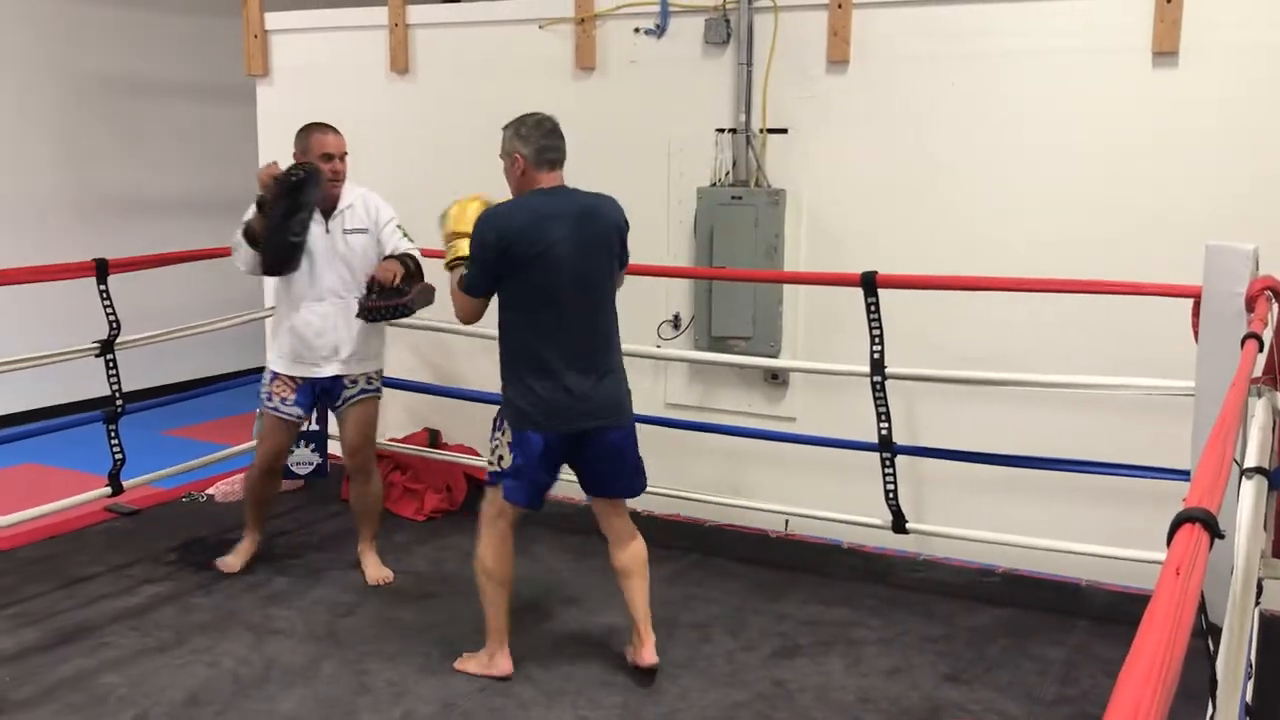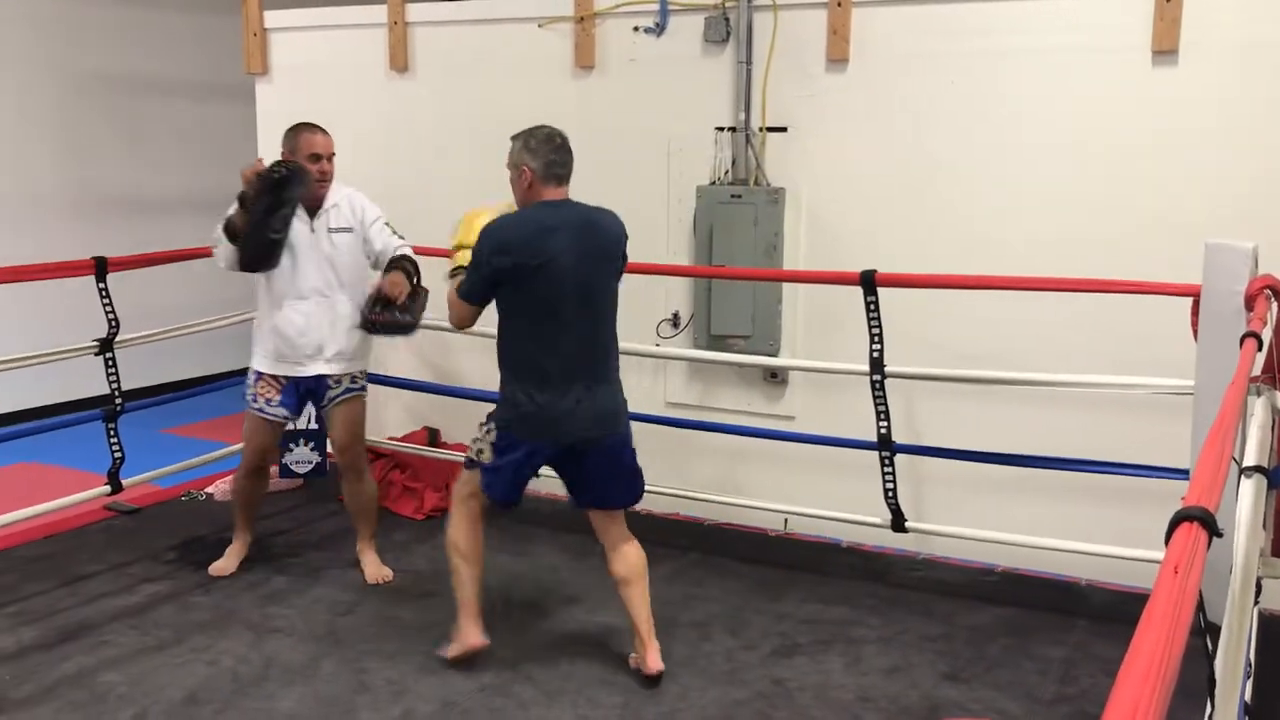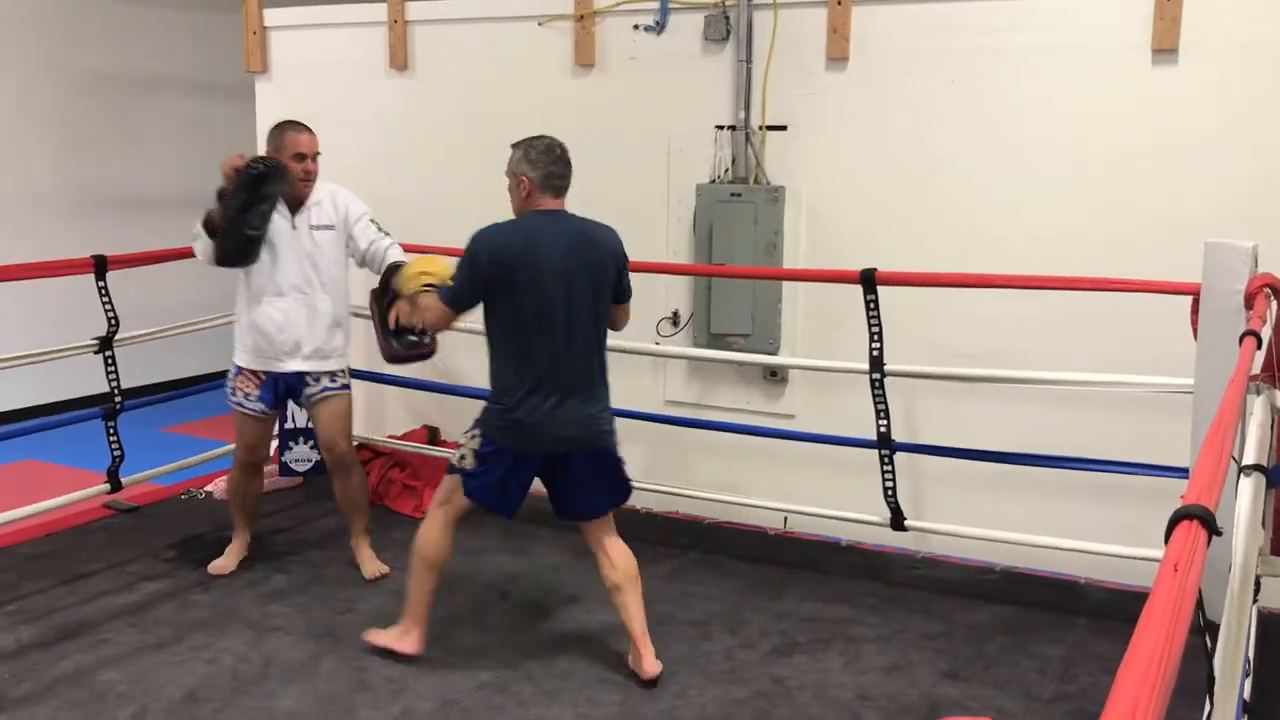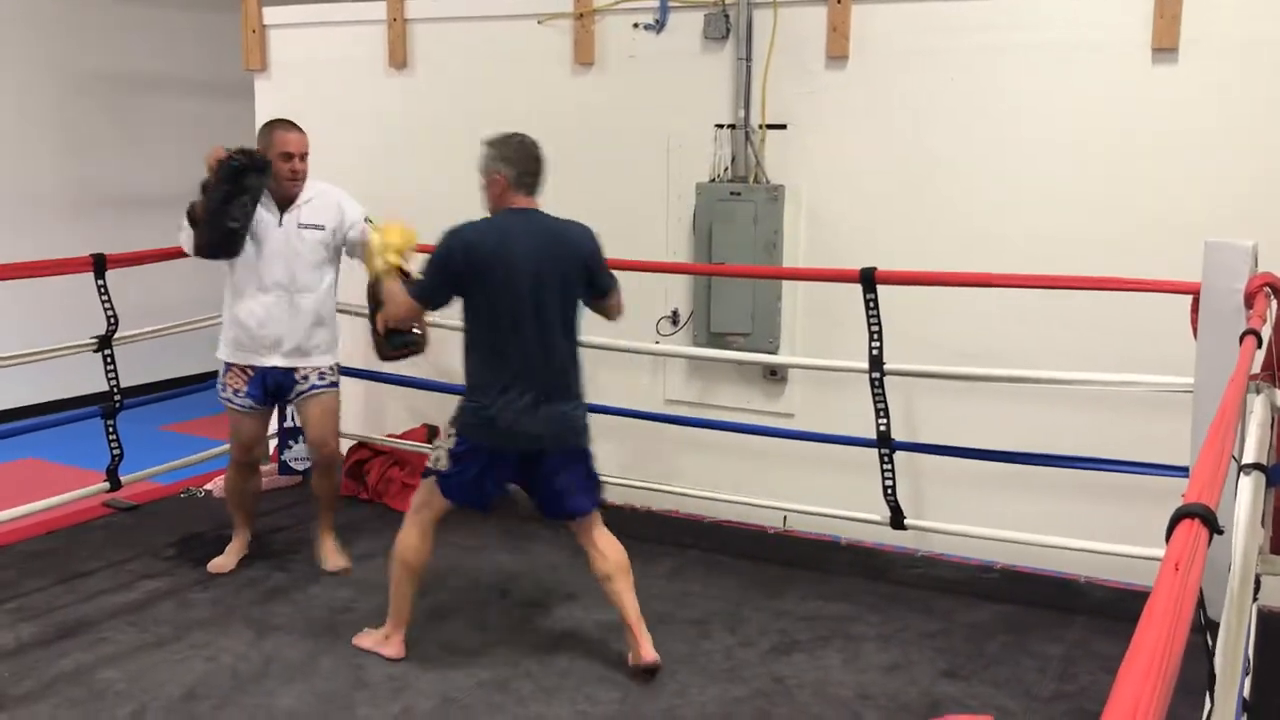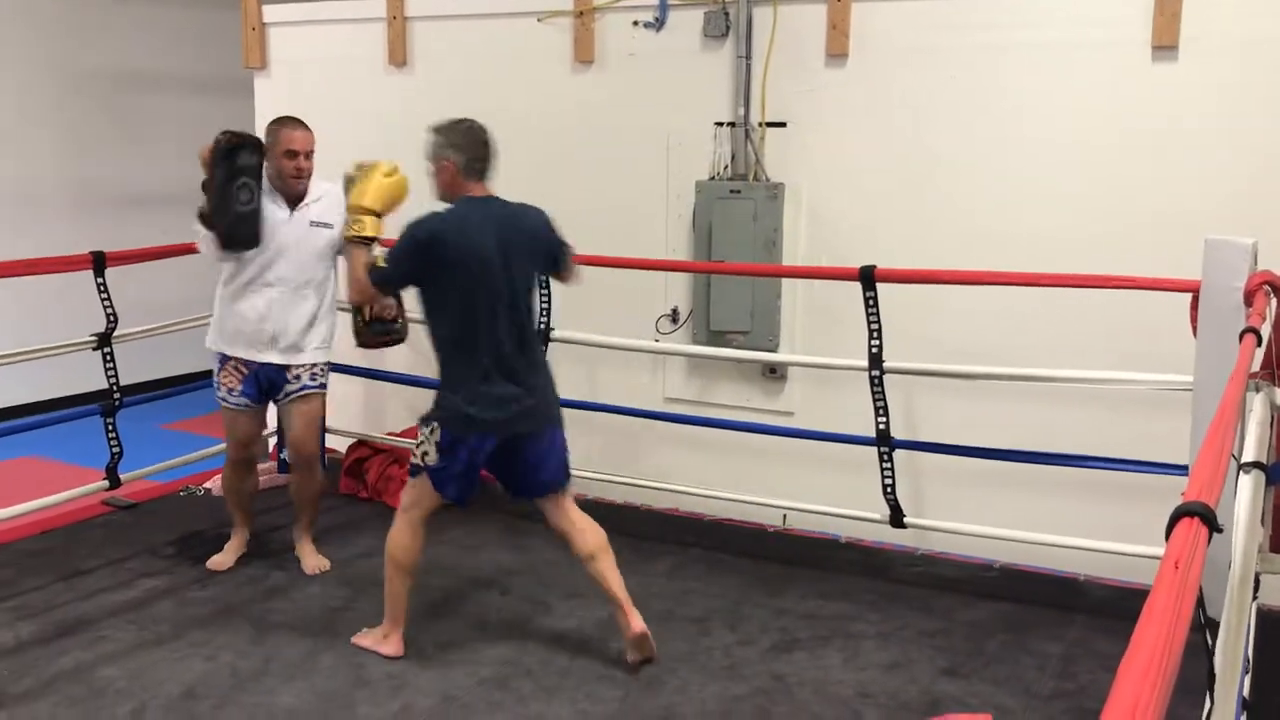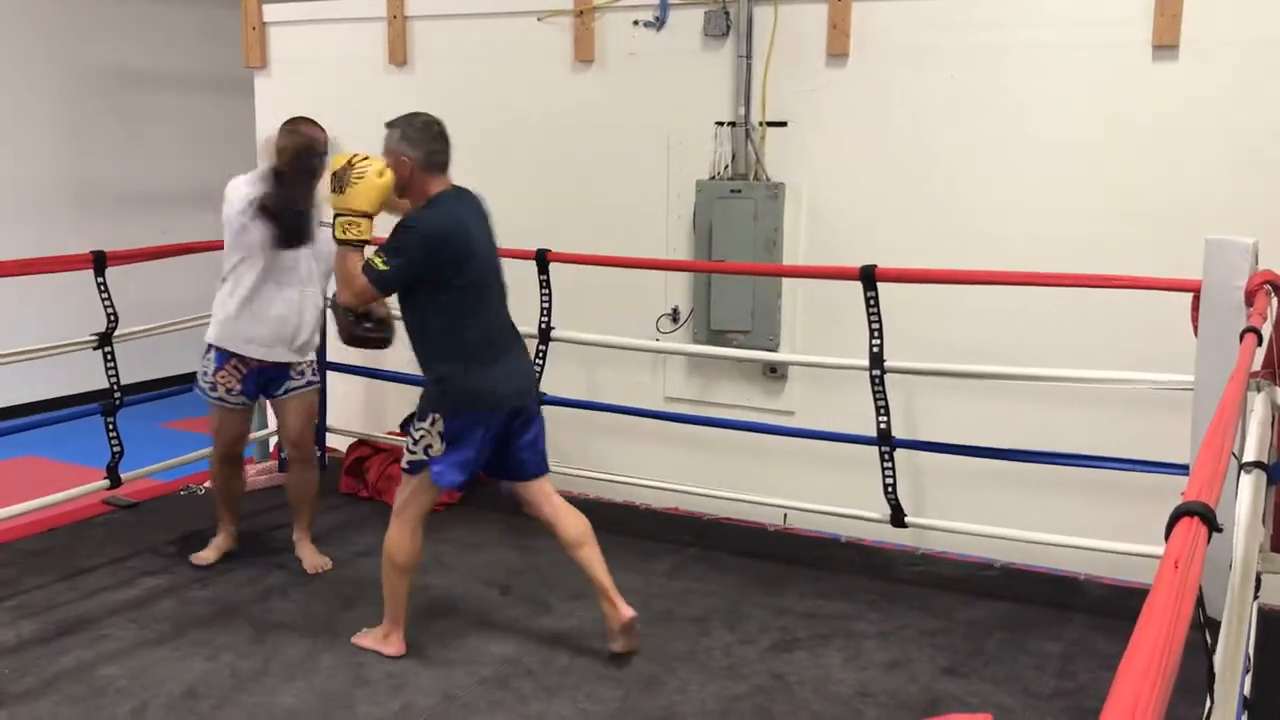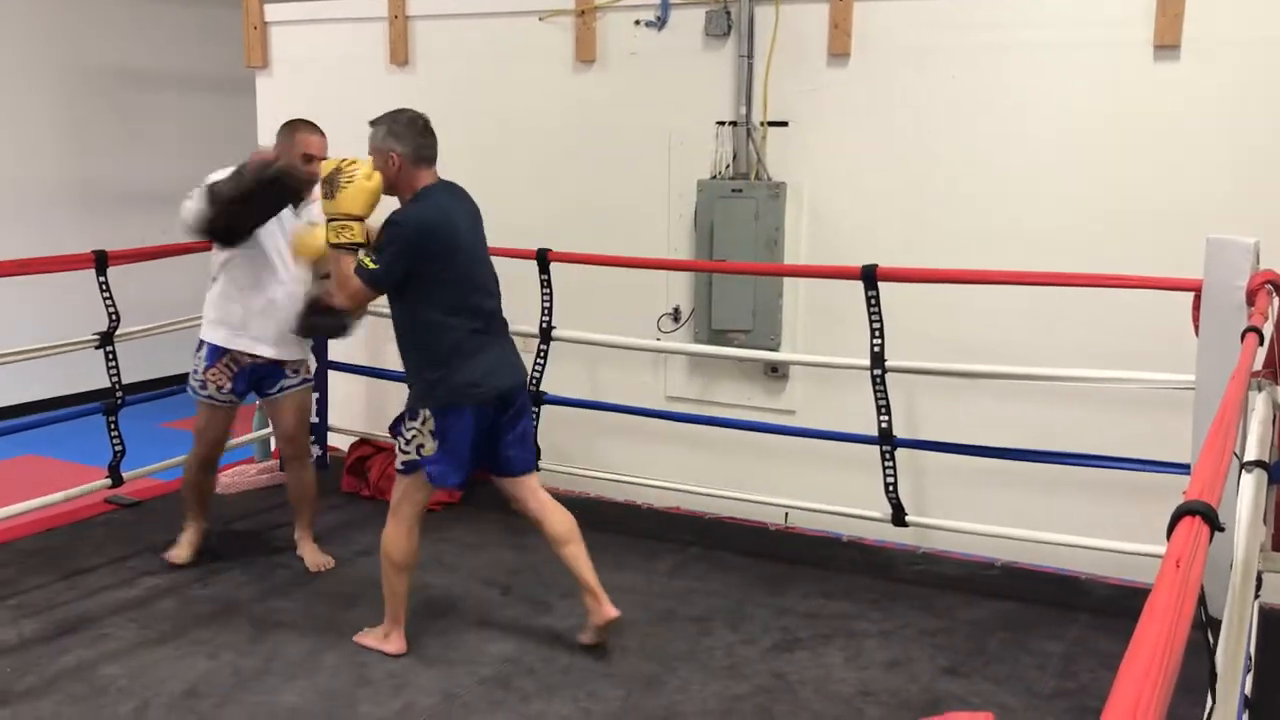
dt=0.1s
person 1, frame 1
left shoulder: (498, 223)
right shoulder: (608, 214)
left elbow: (467, 311)
left wrist: (458, 244)
left hip: (534, 409)
right hip: (605, 402)
left knee: (497, 521)
right knee: (617, 522)
left ankle: (496, 652)
right ankle: (644, 642)
person 1, frame 2
left shoulder: (504, 236)
right shoulder: (610, 228)
left elbow: (459, 315)
left wrist: (463, 260)
left hip: (529, 415)
right hip: (602, 414)
left knee: (466, 501)
right knee: (614, 533)
left ankle: (468, 626)
right ankle: (648, 651)
person 1, frame 3
left shoulder: (494, 244)
right shoulder: (604, 242)
left elbow: (435, 319)
right elbow: (619, 318)
left wrist: (411, 296)
left hip: (515, 422)
right hip: (588, 421)
left knee: (444, 507)
right knee: (602, 535)
left ankle: (410, 630)
right ankle: (644, 653)
person 1, frame 4
left shoulder: (467, 243)
right shoulder: (577, 239)
left elbow: (402, 312)
right elbow: (613, 308)
left hip: (490, 423)
right hip: (561, 420)
left knee: (422, 512)
right knee: (590, 530)
left ankle: (392, 635)
right ankle: (640, 642)
person 1, frame 5
left shoulder: (431, 233)
right shoulder: (527, 220)
left elbow: (363, 294)
right elbow: (566, 269)
left hip: (467, 411)
right hip: (532, 402)
left knee: (412, 508)
right knee: (563, 511)
left ankle: (390, 633)
right ankle: (630, 618)
person 1, frame 6
left shoulder: (423, 229)
right shoulder: (464, 204)
left elbow: (355, 294)
left hip: (464, 396)
right hip: (513, 381)
left knee: (409, 506)
right knee: (543, 498)
left ankle: (390, 632)
right ankle: (614, 605)
person 1, frame 7
left shoulder: (409, 224)
right shoulder: (455, 199)
left elbow: (349, 298)
left hip: (450, 391)
right hip: (501, 376)
left knee: (405, 505)
right knee: (529, 494)
left ankle: (391, 631)
right ankle: (597, 602)
person 2, frame 1
left shoulder: (369, 205)
left elbow: (406, 252)
right elbow: (250, 261)
left wrist: (398, 266)
right wrist: (266, 204)
left hip: (355, 361)
right hip: (293, 361)
left knee: (360, 460)
right knee: (268, 460)
left ankle: (367, 548)
right ankle: (251, 539)
person 2, frame 2
left shoulder: (355, 205)
left elbow: (393, 249)
right elbow: (230, 256)
left wrist: (400, 274)
right wrist: (247, 200)
left hip: (342, 359)
right hip: (278, 361)
left knee: (352, 458)
right knee: (254, 460)
left ankle: (367, 548)
right ankle: (241, 541)
person 2, frame 3
left shoulder: (339, 203)
left elbow: (380, 248)
right elbow: (209, 250)
left hip: (321, 357)
right hip: (258, 357)
left knee: (340, 454)
right knee: (247, 456)
left ankle: (361, 542)
right ankle: (240, 539)
person 2, frame 4
left shoulder: (332, 202)
left elbow: (372, 244)
right elbow: (196, 243)
left hip: (311, 353)
right hip: (248, 353)
left knee: (324, 450)
right knee: (244, 454)
left ankle: (326, 532)
right ankle: (241, 537)
person 2, frame 5
left shoulder: (334, 201)
right elbow: (217, 244)
left hip: (303, 352)
right hip: (241, 349)
left knee: (306, 452)
right knee: (241, 451)
left ankle: (304, 536)
right ankle: (240, 534)
person 2, frame 6
right shoulder: (250, 188)
right elbow: (266, 224)
right wrist: (284, 168)
left hip: (295, 351)
right hip: (237, 344)
left knee: (301, 447)
right knee: (228, 447)
left ankle: (304, 537)
right ankle: (225, 531)
person 2, frame 7
left shoulder: (321, 204)
right shoulder: (238, 186)
right elbow: (197, 216)
right wrist: (250, 174)
left hip: (289, 348)
right hip: (230, 342)
left knee: (296, 445)
right knee: (207, 446)
left ankle: (305, 536)
right ankle: (194, 527)
